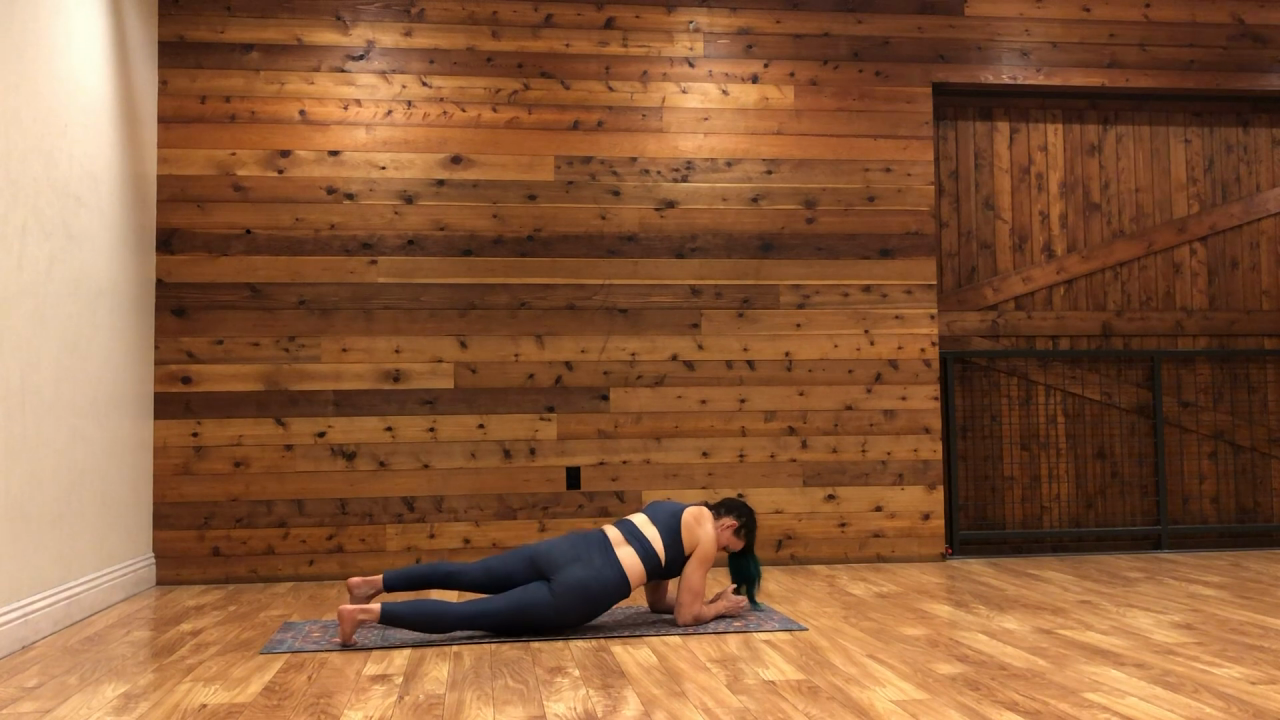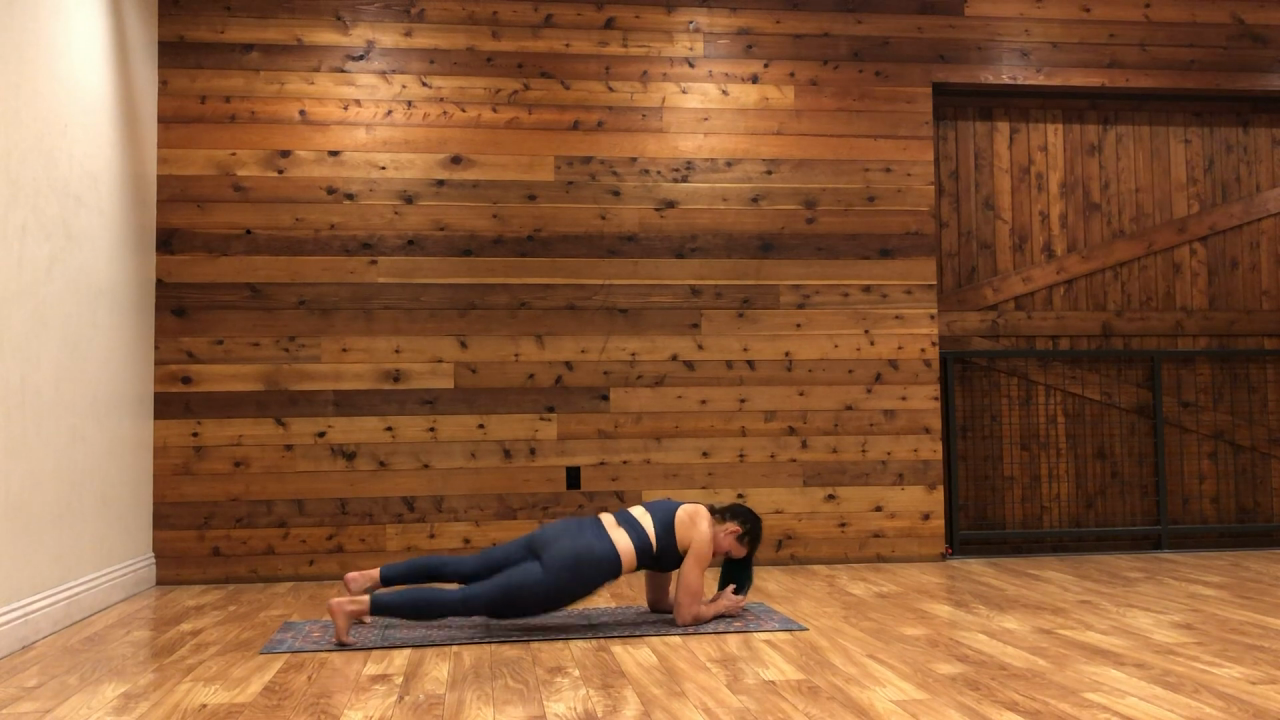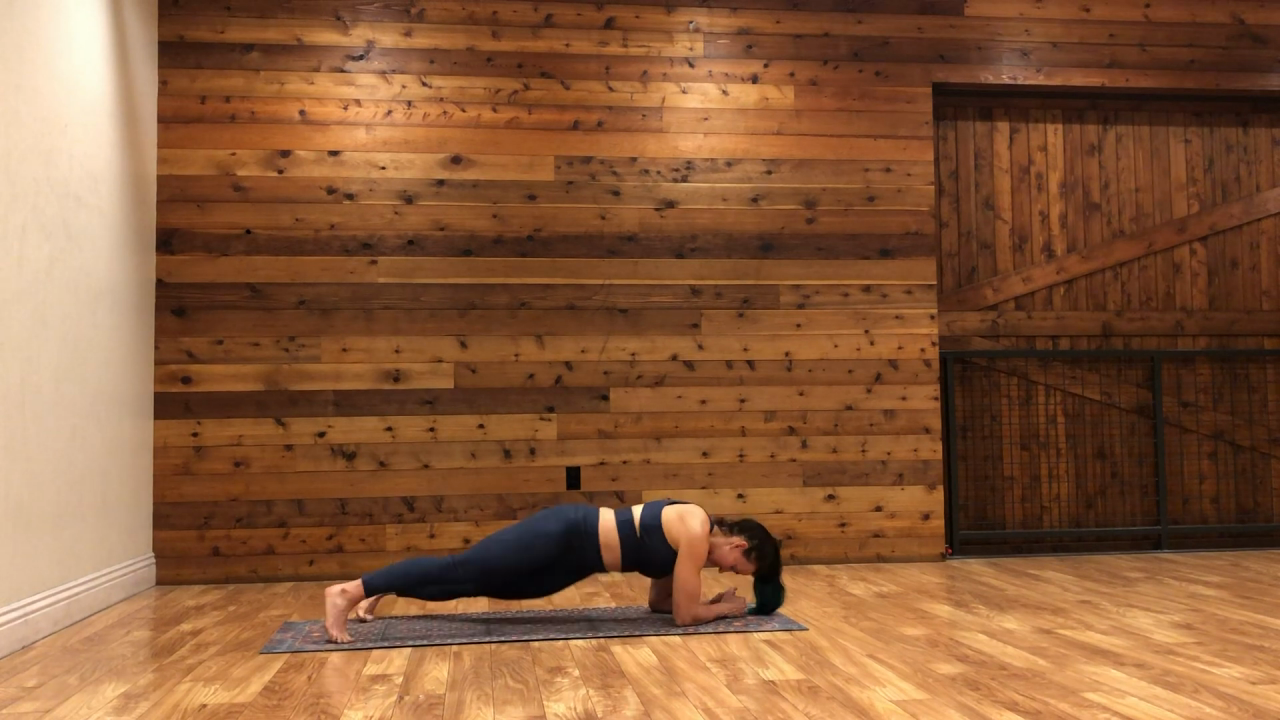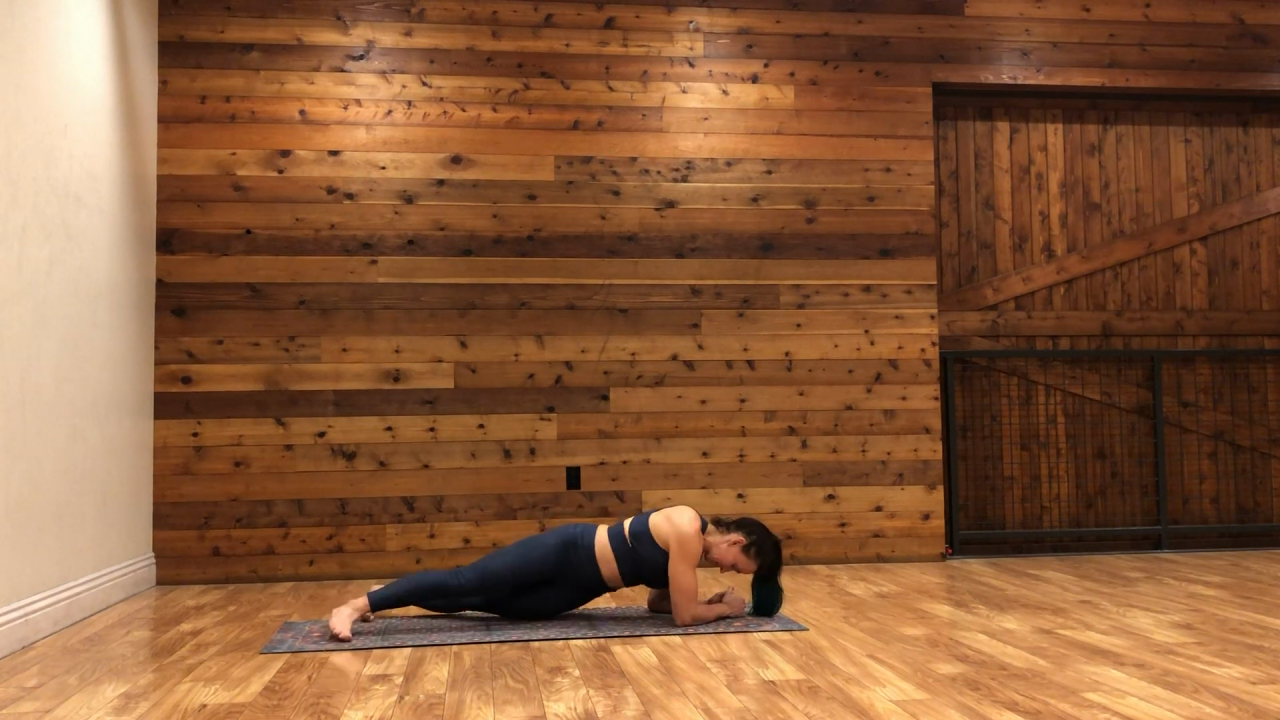
dt=0.3s
person 1, frame 1
left shoulder: (673, 512)
right shoulder: (705, 531)
left elbow: (657, 598)
right elbow: (686, 615)
left wrist: (704, 600)
right wrist: (721, 607)
left hip: (566, 548)
right hip: (583, 589)
left knee: (466, 575)
right knee: (467, 615)
left ankle: (370, 583)
right ankle: (365, 613)
person 1, frame 2
left shoulder: (680, 515)
right shoulder: (702, 532)
left elbow: (659, 601)
right elbow: (685, 615)
left wrist: (701, 599)
right wrist: (720, 607)
left hip: (564, 534)
right hip: (577, 565)
left knee: (463, 569)
right knee: (465, 598)
left ankle: (368, 578)
right ankle: (354, 605)
person 1, frame 3
left shoulder: (690, 536)
right shoulder: (695, 532)
left elbow: (660, 601)
right elbow: (685, 615)
left wrist: (712, 601)
right wrist: (724, 608)
left hip: (574, 556)
right hip: (565, 533)
left knee: (475, 585)
right knee: (458, 570)
left ankle: (379, 589)
right ankle: (348, 592)
person 1, frame 4
left shoulder: (694, 542)
right shoulder: (686, 532)
left elbow: (660, 601)
right elbow: (684, 615)
left wrist: (712, 601)
right wrist: (724, 609)
right hip: (565, 553)
left knee: (477, 601)
right knee: (463, 583)
left ankle: (380, 597)
right ankle: (357, 604)
